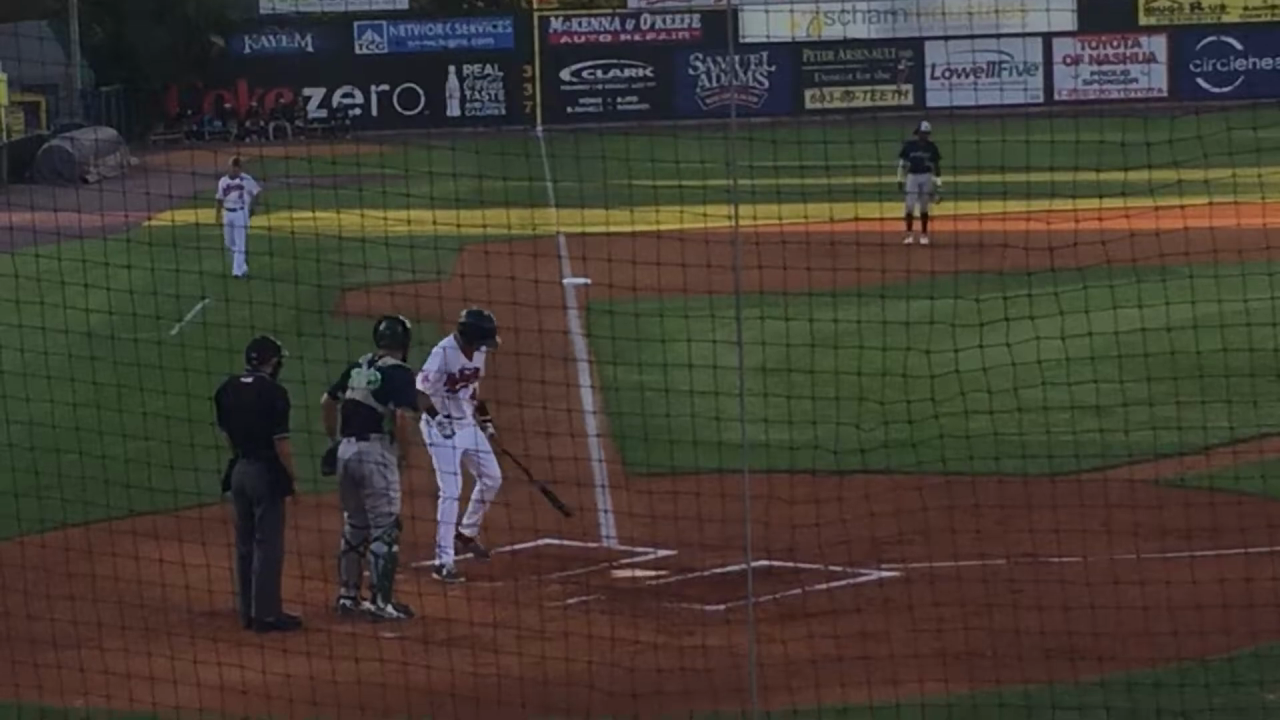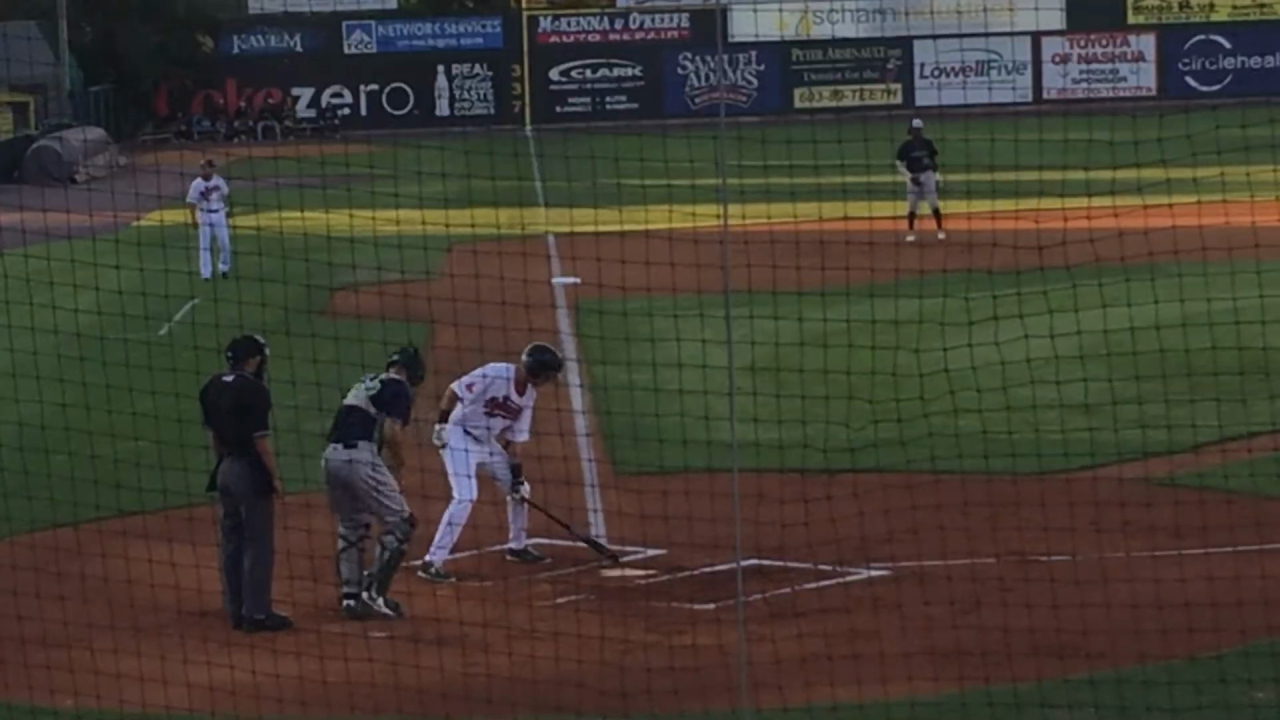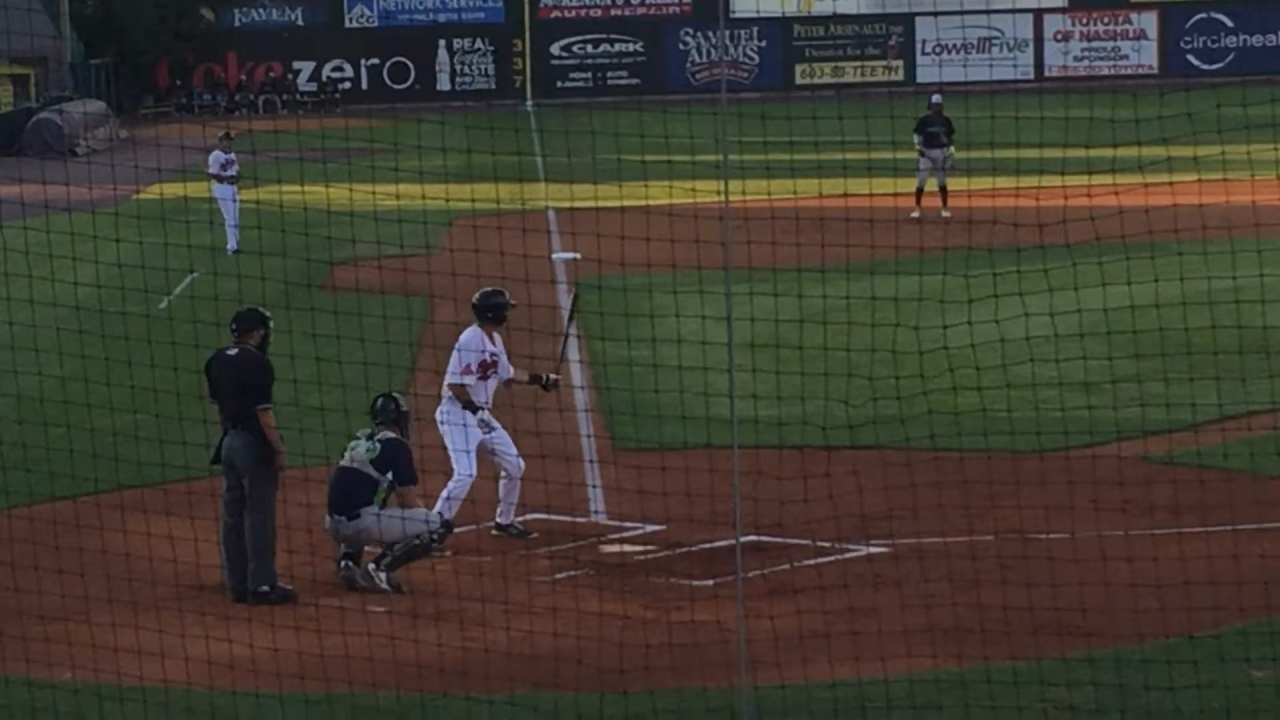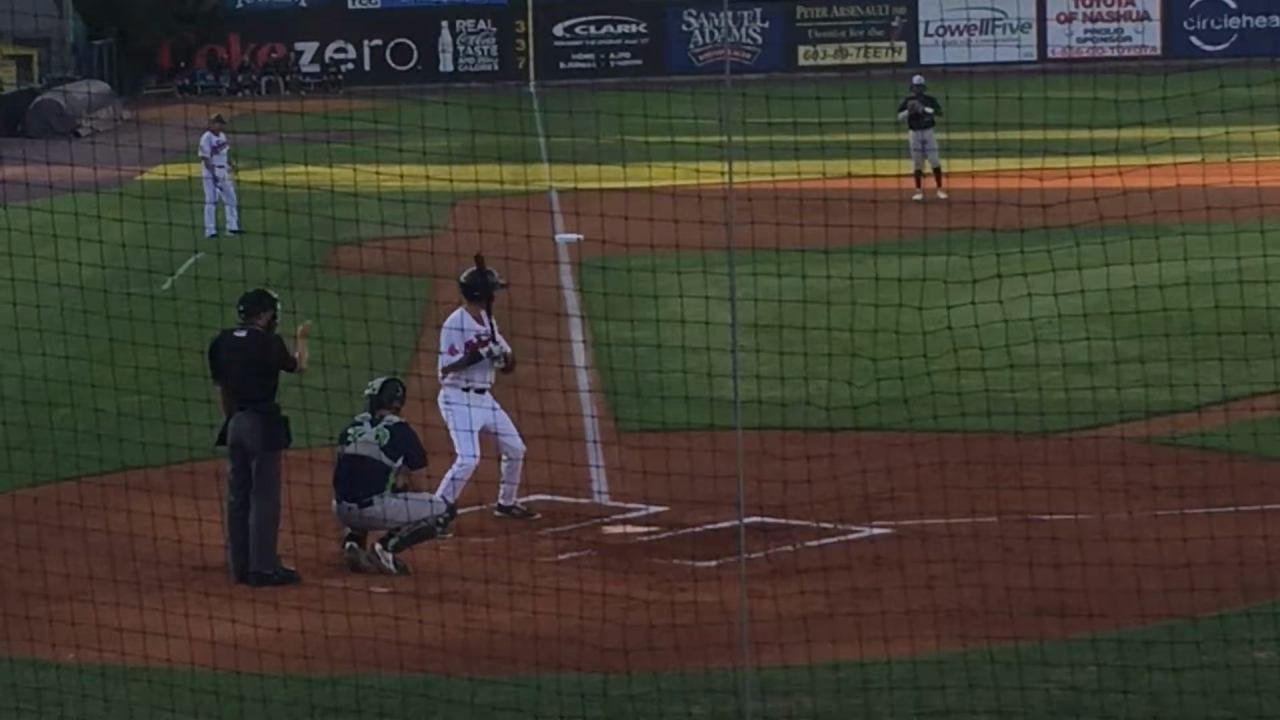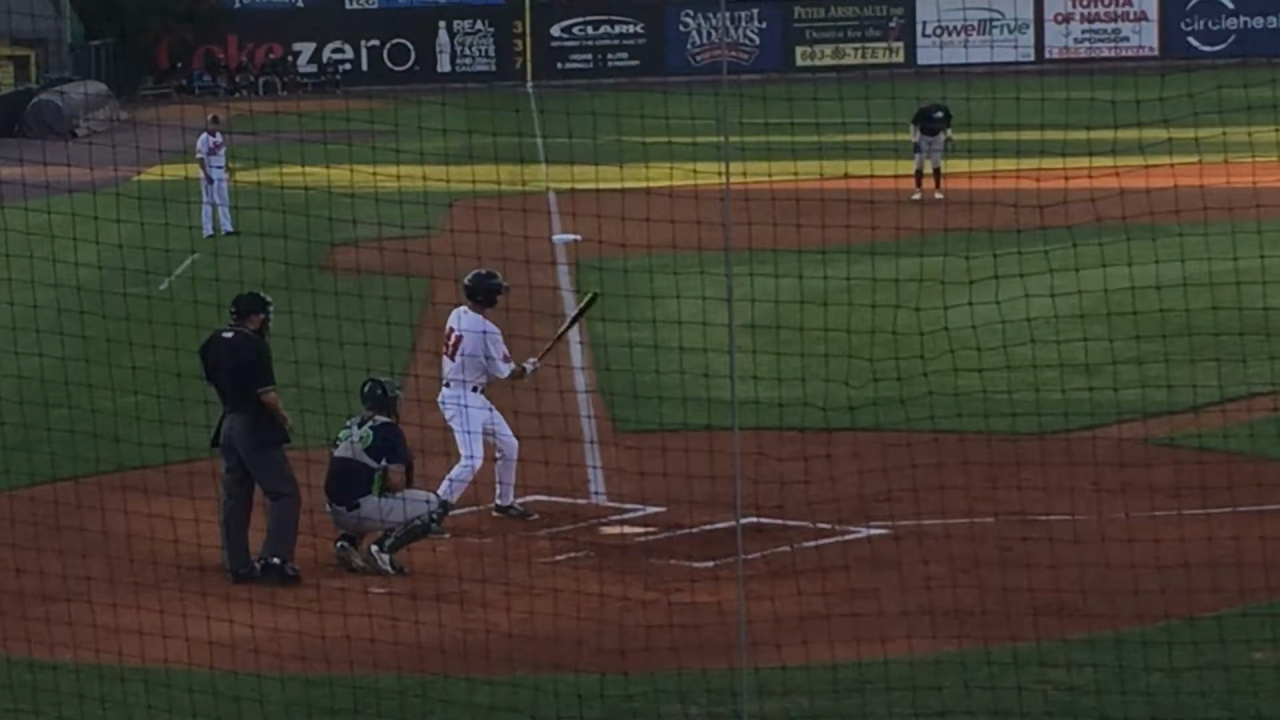
dt=1s
person 1, frame 1
left shoulder: (227, 389)
right shoulder: (273, 392)
left elbow: (228, 434)
right elbow: (280, 443)
right wrist: (292, 478)
left hip: (239, 470)
right hip: (266, 473)
left knee: (245, 543)
right knee: (268, 544)
left ankle: (248, 610)
right ankle: (266, 614)
person 1, frame 2
left shoulder: (212, 388)
right shoulder: (253, 390)
left elbow: (214, 435)
right elbow: (260, 439)
right wrist: (275, 476)
left hip: (225, 470)
right hip: (250, 472)
left knee: (231, 542)
right knee: (258, 543)
left ankle: (236, 610)
right ankle: (256, 613)
person 1, frame 3
left shoulder: (217, 361)
right shoulder: (257, 363)
left elbow: (219, 405)
right elbow: (263, 413)
right wrist: (279, 450)
left hip: (229, 442)
right hip: (254, 444)
left knee: (232, 516)
right knee: (260, 516)
left ankle: (237, 583)
right ankle: (261, 585)
person 1, frame 4
left shoulder: (222, 342)
right shoulder: (268, 342)
left elbow: (222, 388)
right elbow: (299, 365)
right wrist: (301, 339)
left hip: (235, 423)
right hip: (262, 424)
left knee: (237, 496)
right knee: (264, 498)
left ankle: (240, 565)
right ankle: (263, 567)
person 1, frame 5
left shoulder: (213, 344)
right shoulder: (254, 345)
left elbow: (218, 386)
right elbow: (267, 395)
right wrist: (283, 417)
left hip: (229, 426)
right hip: (256, 428)
left knee: (234, 498)
right knee: (285, 492)
left ankle: (239, 565)
right ankle: (275, 559)
person 2, frame 1
left shoulder: (479, 351)
right shoulder: (443, 353)
right elbow: (421, 390)
left wrist: (485, 418)
right wrist: (436, 418)
left hip: (468, 425)
right hip: (443, 427)
left knee: (492, 479)
right knee: (451, 493)
left ankle: (466, 532)
right ankle: (444, 563)
person 2, frame 2
left shoulder: (528, 395)
right shoulder: (494, 374)
left elbow: (515, 439)
right elbow: (455, 390)
left wrist: (518, 478)
right wrist: (441, 424)
left hip: (488, 442)
right hip: (459, 437)
left knee: (520, 490)
right knee: (465, 498)
left ankle: (517, 546)
right ankle: (432, 562)
person 2, frame 3
left shoulder: (495, 339)
right shoulder: (470, 340)
left elbow: (507, 374)
right elbow: (456, 384)
left wrist: (542, 379)
right wrist: (477, 411)
left hip: (480, 415)
right hip: (457, 415)
left knee: (515, 465)
right knee: (464, 476)
left ankle: (504, 521)
person 2, frame 4
left shoulder: (488, 319)
right shoulder: (455, 323)
left elbow: (509, 365)
right elbow: (447, 367)
left wrist: (502, 356)
right wrist: (481, 355)
left hip: (484, 398)
right hip: (459, 399)
left knee: (515, 448)
right knee: (468, 459)
left ankle: (507, 503)
person 2, frame 5
left shoulder: (458, 315)
right shoulder: (486, 330)
right elbow: (505, 372)
left wrist: (518, 366)
right wrist: (526, 369)
left hip: (472, 395)
right hip: (460, 397)
left knee: (508, 445)
right knee: (472, 460)
left ankle: (504, 503)
person 3, frame 1
left shoulder: (357, 367)
right shoulder: (400, 373)
left elbow: (328, 402)
right elbow: (404, 418)
left wrist: (335, 440)
right wrist: (404, 452)
left hip: (347, 451)
right hip: (375, 452)
left knee: (354, 526)
right knee: (384, 528)
left ankle: (348, 596)
right ankle: (381, 602)
person 3, frame 2
left shoulder: (363, 384)
right shoulder: (399, 388)
right elbow: (392, 432)
right wrist: (399, 463)
left hip: (332, 457)
right hip: (360, 458)
left knee: (350, 528)
right knee: (400, 523)
left ankle: (350, 597)
right ankle: (373, 593)
person 3, frame 3
left shoulder: (359, 441)
right shoulder: (397, 446)
right elbow: (407, 500)
right wrist: (425, 514)
left hip: (335, 524)
right hip: (361, 522)
right knee: (440, 525)
left ankle: (348, 562)
right ankle: (379, 568)
person 3, frame 4
left shoulder: (353, 427)
right shoulder: (401, 431)
left hip: (342, 509)
right hip: (374, 509)
right knee: (444, 511)
left ankle: (353, 543)
right ankle: (386, 548)
person 3, frame 5
left shoulder: (349, 428)
right shoulder: (389, 430)
right elbow: (395, 482)
left hip: (337, 512)
right hip: (363, 510)
right knee: (435, 506)
left ankle: (347, 541)
right ankle: (382, 550)
